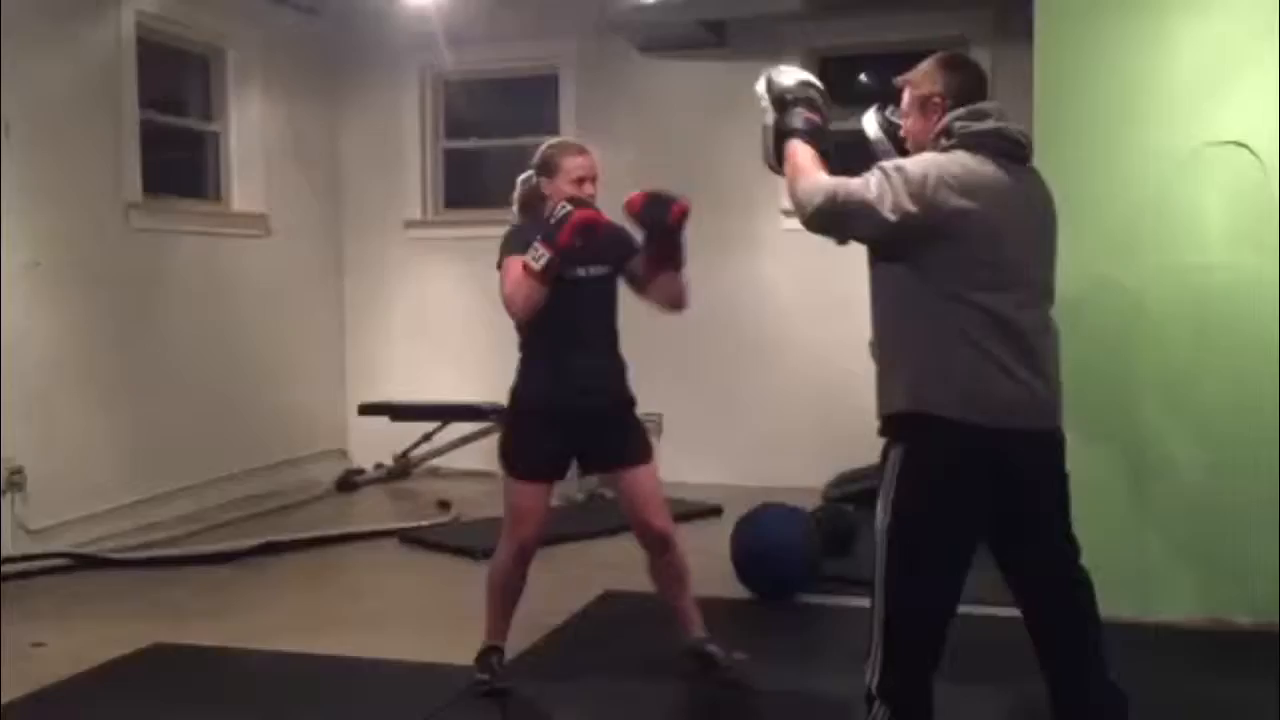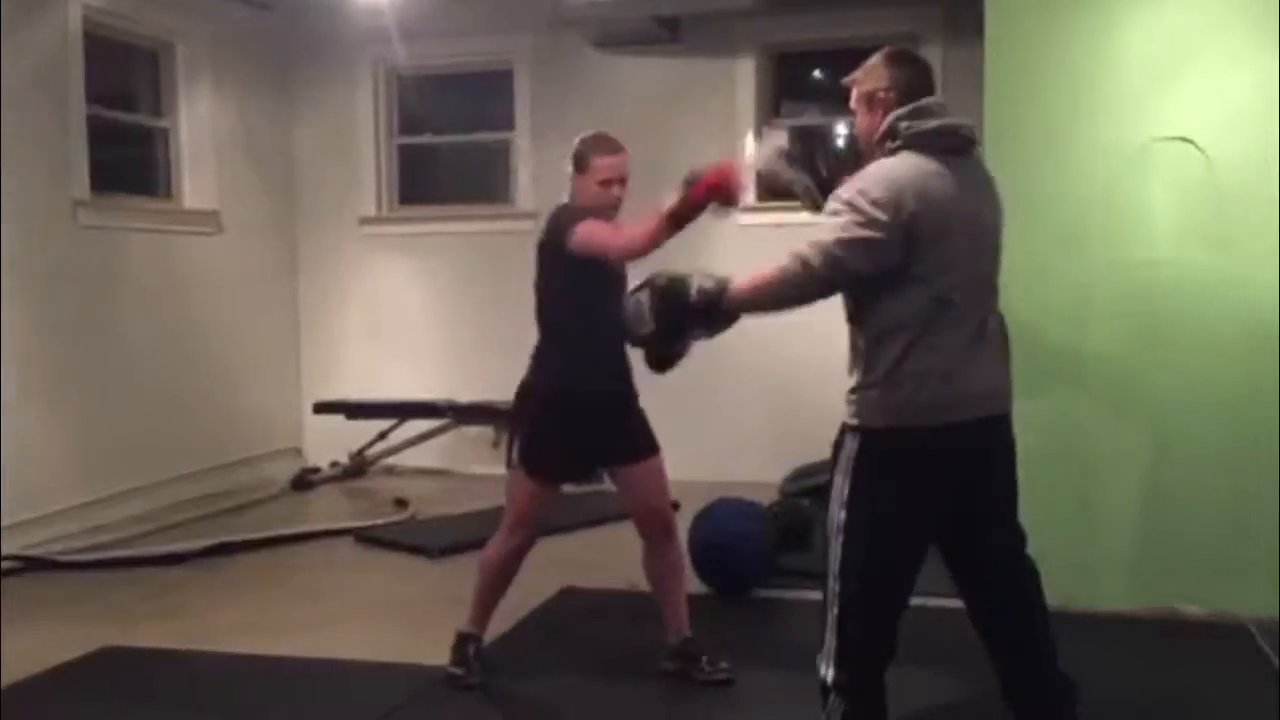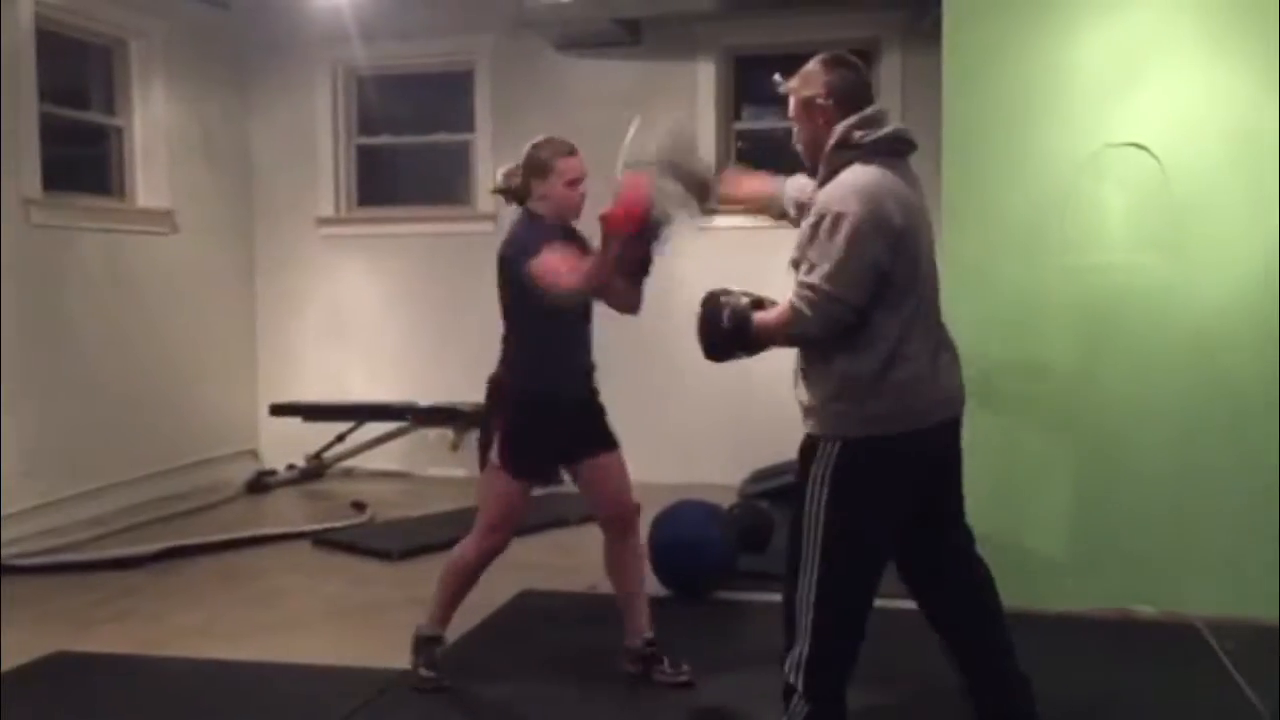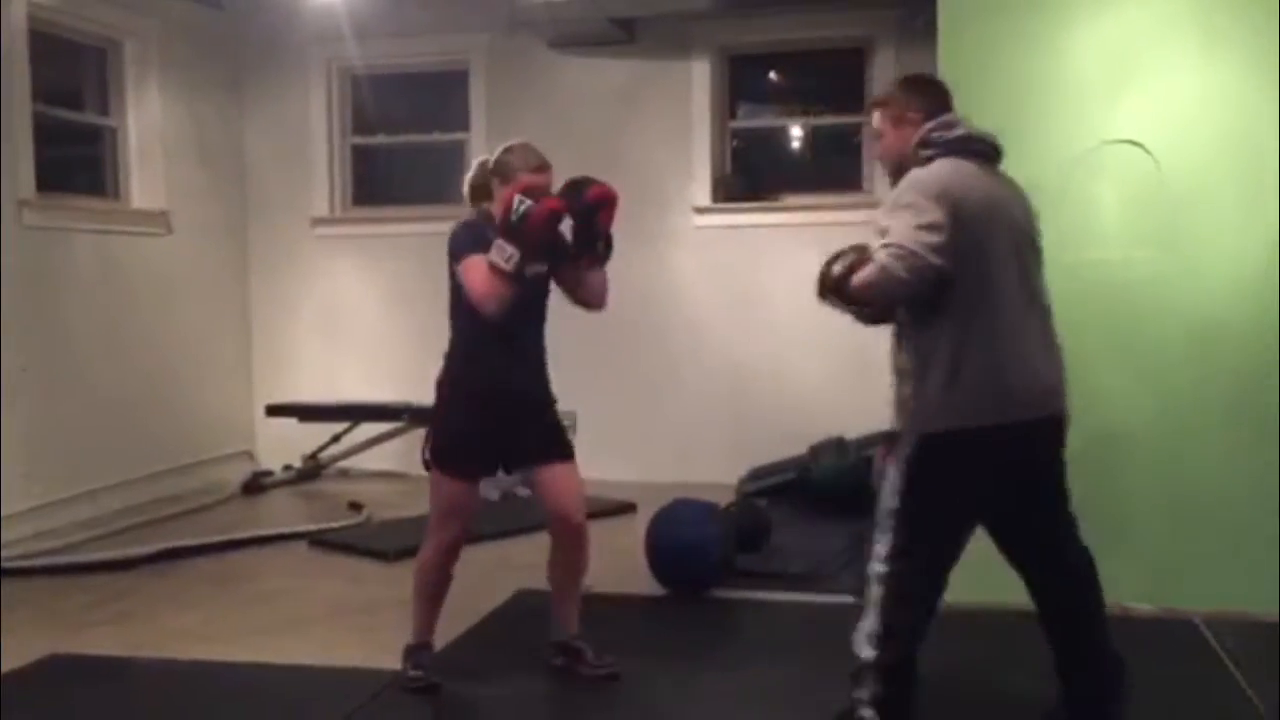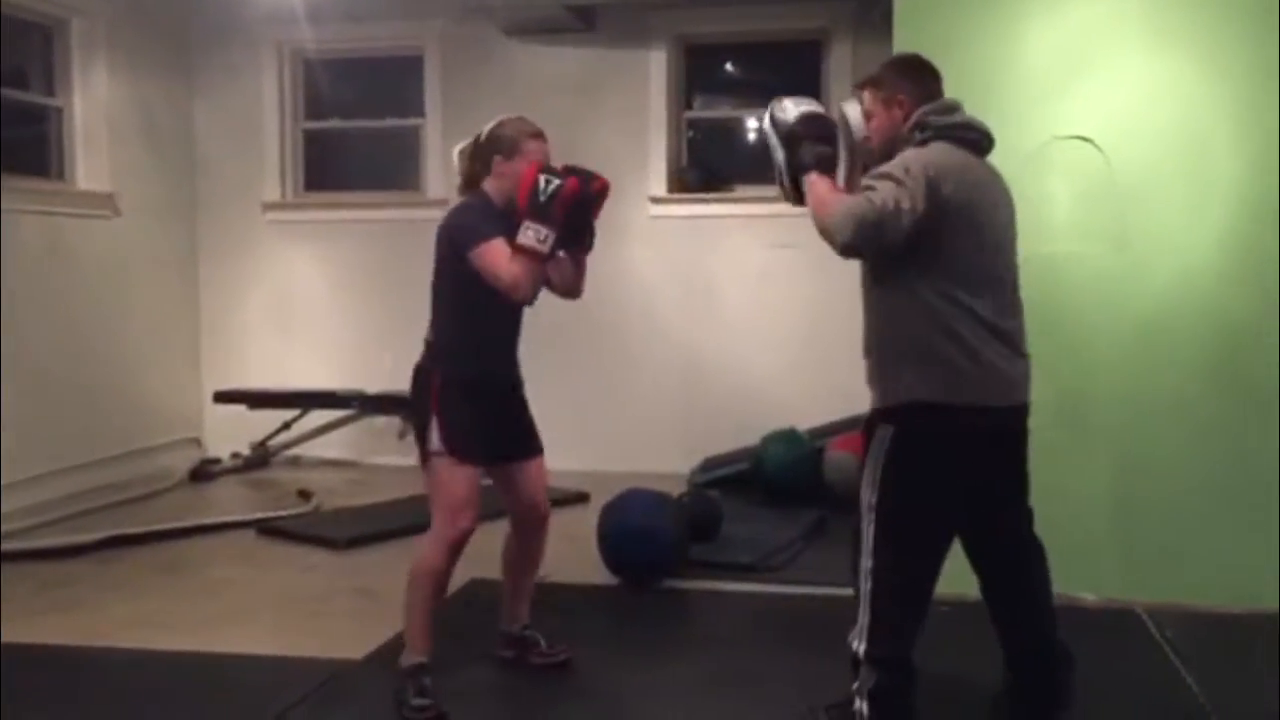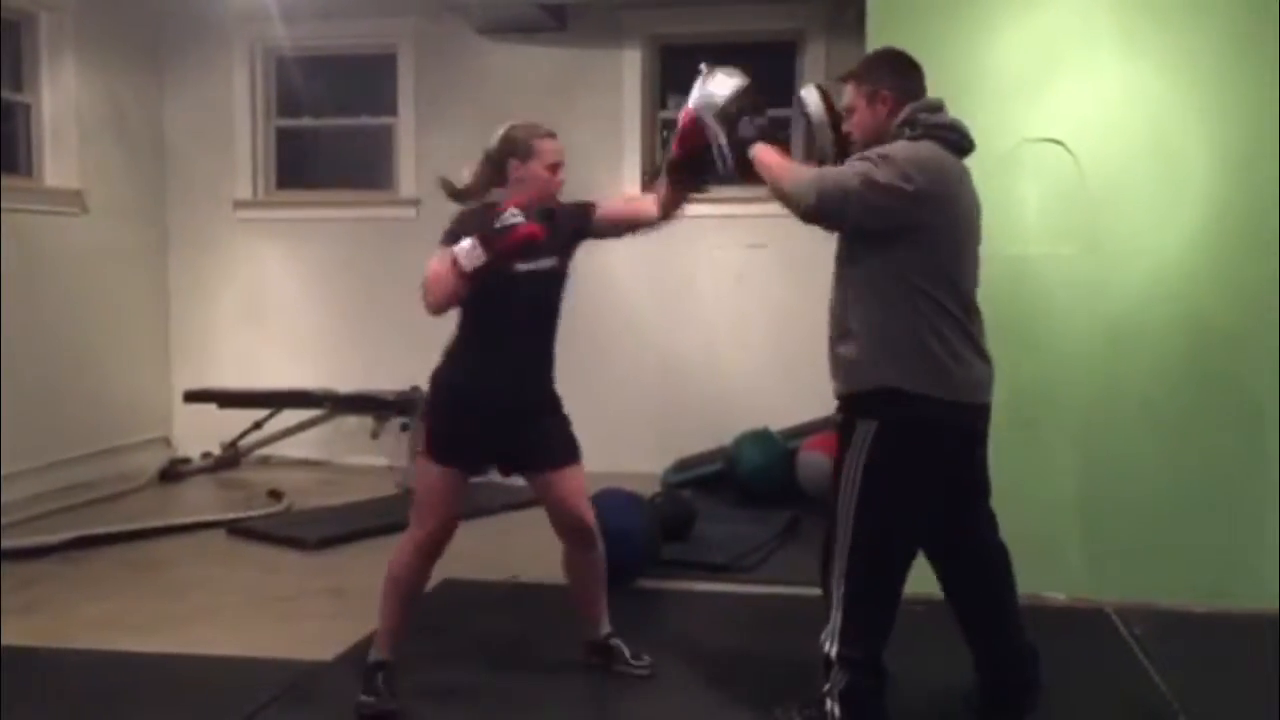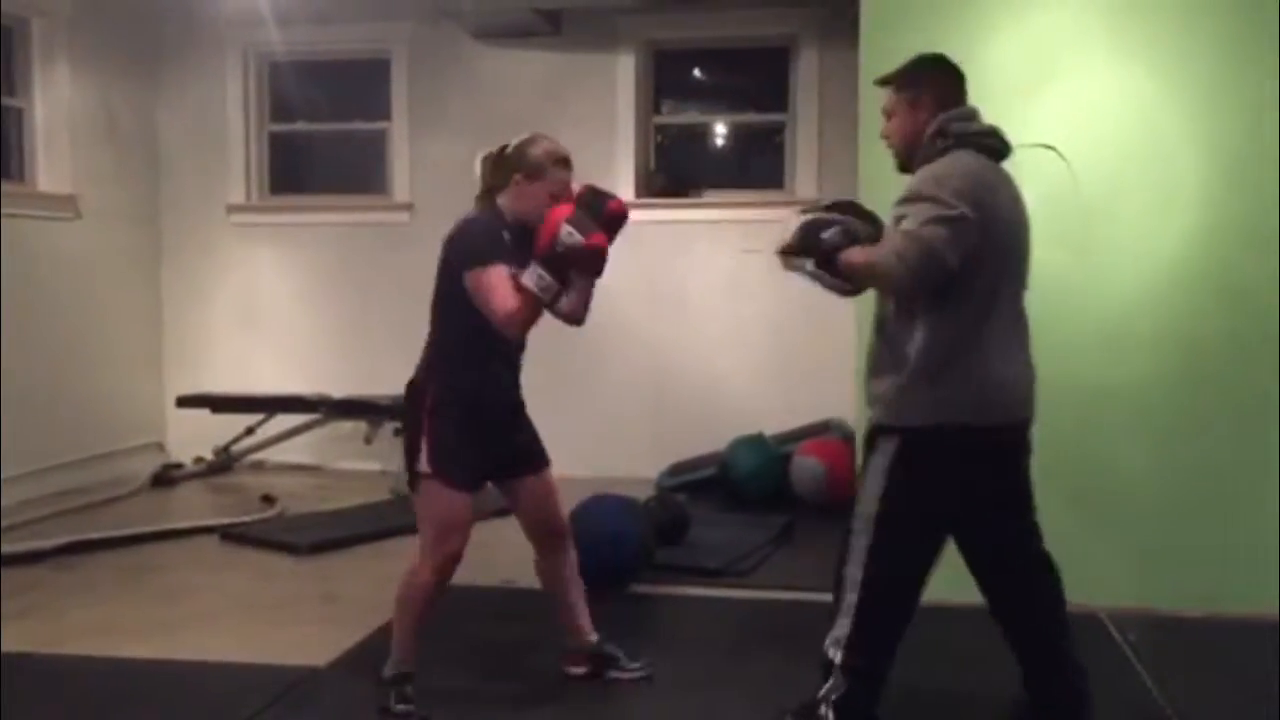
dt=0.5s
person 1, frame 1
left shoulder: (932, 179)
right shoulder: (1029, 184)
left elbow: (823, 205)
left wrist: (795, 132)
right wrist: (897, 162)
left hip: (948, 426)
right hip: (1033, 421)
left knee: (911, 596)
right knee: (1055, 581)
person 1, frame 2
left shoulder: (891, 183)
right shoulder: (972, 176)
left elbow: (811, 271)
left wrist: (717, 299)
left hip: (902, 423)
right hip: (982, 415)
left knee: (863, 588)
right knee: (1000, 571)
person 1, frame 3
left shoulder: (851, 195)
right shoulder: (888, 175)
left elbow: (817, 315)
right elbow: (793, 196)
left wrist: (745, 325)
right wrist: (715, 183)
left hip: (865, 427)
right hip: (929, 414)
left knee: (825, 587)
right knee: (949, 568)
person 1, frame 4
left shoulder: (926, 186)
right shoulder: (1006, 189)
left elbow: (899, 277)
left wrist: (847, 283)
right wrist: (883, 291)
left hip: (955, 418)
right hip: (1035, 408)
left knee: (903, 570)
right knee: (1055, 558)
person 1, frame 5
left shoulder: (920, 166)
right shoulder: (979, 171)
left elbow: (851, 227)
left wrist: (812, 168)
right wrist: (842, 170)
left hip: (929, 404)
right hip: (998, 398)
left knee: (893, 557)
right knee: (1008, 547)
person 1, frame 6
left shoulder: (909, 164)
right shoulder: (941, 168)
left elbow: (813, 195)
right elbow: (854, 200)
left wrist: (755, 142)
left hip: (901, 399)
right hip: (957, 396)
left knee: (864, 554)
right knee: (970, 546)
person 1, frame 7
left shoulder: (948, 178)
right shoulder: (990, 178)
left elbow: (906, 265)
left wrist: (843, 256)
right wrist: (867, 248)
left hip: (931, 418)
right hip: (996, 412)
left knee: (875, 572)
right knee: (1015, 561)
person 2, frame 1
left shoulder: (612, 239)
right shoulder: (526, 236)
left elbow: (672, 300)
right elbow: (519, 305)
left wrist: (668, 244)
right wrist: (554, 245)
left hip: (608, 405)
right hip: (541, 410)
left knee: (657, 531)
right knee: (520, 538)
left ankle: (698, 642)
right ankle: (493, 649)
person 2, frame 2
left shoulder: (607, 239)
right shoulder: (564, 226)
right elbow: (628, 244)
right wrist: (688, 203)
left hip: (614, 400)
right hip: (553, 402)
left knee: (659, 521)
right knee: (517, 533)
left ankle: (681, 644)
right ankle: (470, 639)
person 2, frame 3
left shoulder: (570, 237)
right shoulder: (526, 238)
left elbow: (627, 303)
right elbow: (571, 287)
left wrist: (634, 252)
right wrist: (620, 236)
left hip: (575, 401)
right hip: (522, 404)
left knee: (622, 516)
right knee: (491, 534)
left ankle: (640, 645)
right ankle: (431, 635)
person 2, frame 4
left shoulder: (548, 236)
right shoulder: (470, 235)
left elbow: (594, 298)
right elbow: (489, 301)
left wrist: (594, 235)
right wrist: (515, 240)
left hip: (530, 397)
right hip: (469, 400)
left knee: (570, 520)
right knee: (448, 535)
left ankle: (565, 641)
right ankle: (419, 647)
person 2, frame 5
left shoulder: (519, 218)
right shoulder: (469, 218)
left elbow: (569, 286)
right elbow: (518, 283)
left wrist: (577, 226)
right wrist: (545, 221)
left hip: (500, 386)
right hip: (450, 387)
left knee: (532, 514)
right knee: (452, 526)
left ankle: (515, 634)
right ankle: (413, 667)
person 2, frame 6
left shoulder: (562, 222)
right shoulder: (474, 221)
left elbow: (651, 210)
right elbow: (435, 297)
left wrist: (680, 172)
right wrist: (486, 246)
left hip: (532, 400)
right hip: (464, 398)
left knee: (580, 524)
right knee: (428, 534)
left ankle: (600, 639)
right ankle: (379, 663)
person 2, frame 7
left shoulder: (529, 236)
right shoulder: (476, 235)
left elbow: (574, 314)
right elbow: (509, 322)
right wrist: (551, 263)
left hip: (500, 405)
right hip: (448, 407)
left knee: (553, 529)
right knee: (442, 550)
left ankle: (587, 649)
